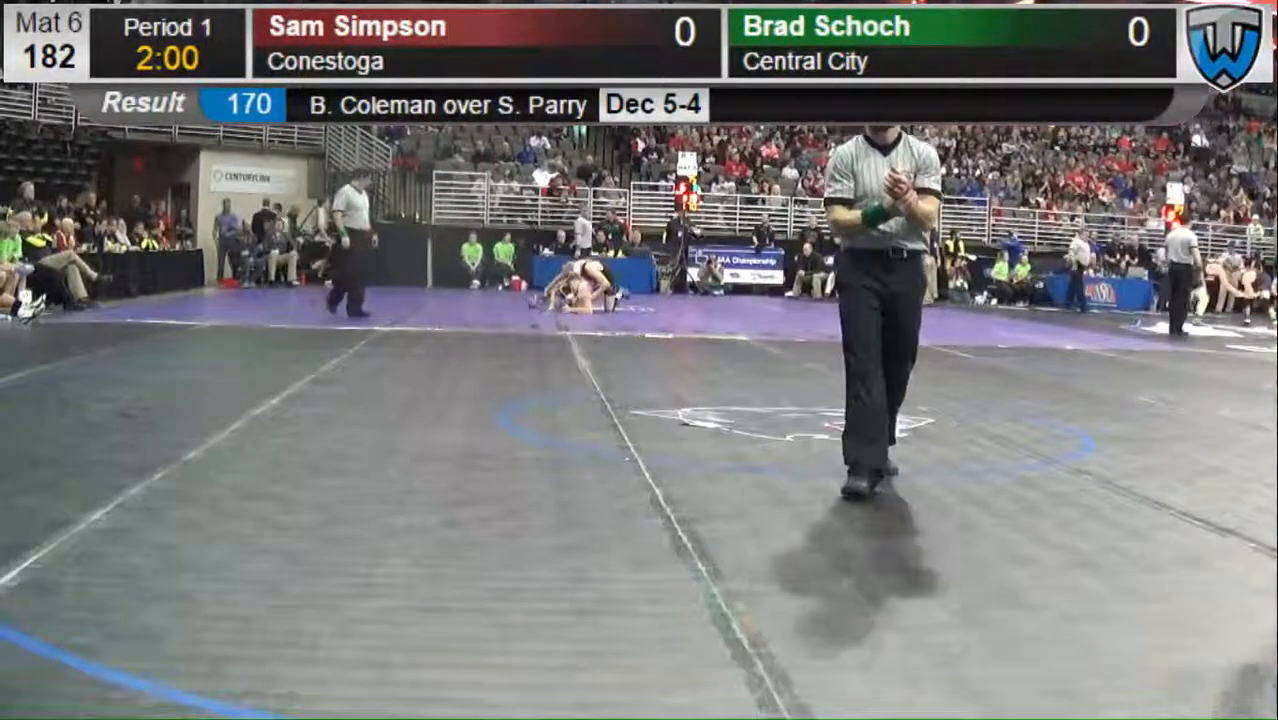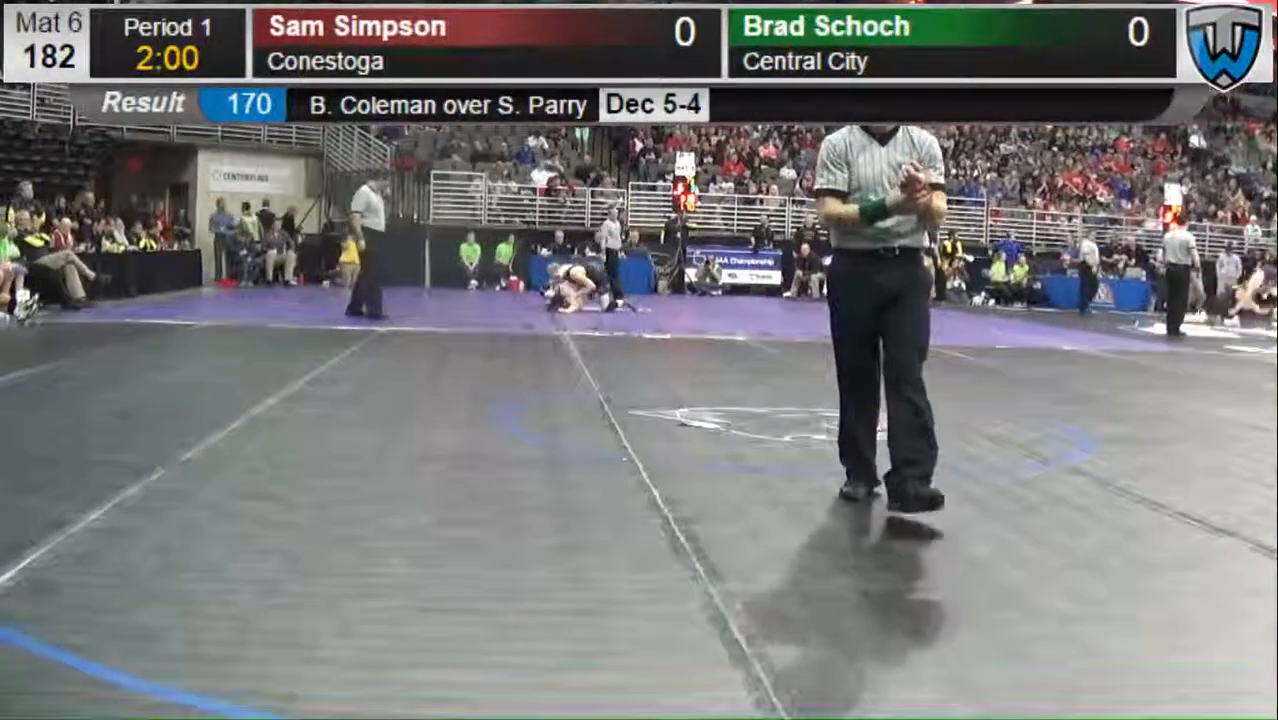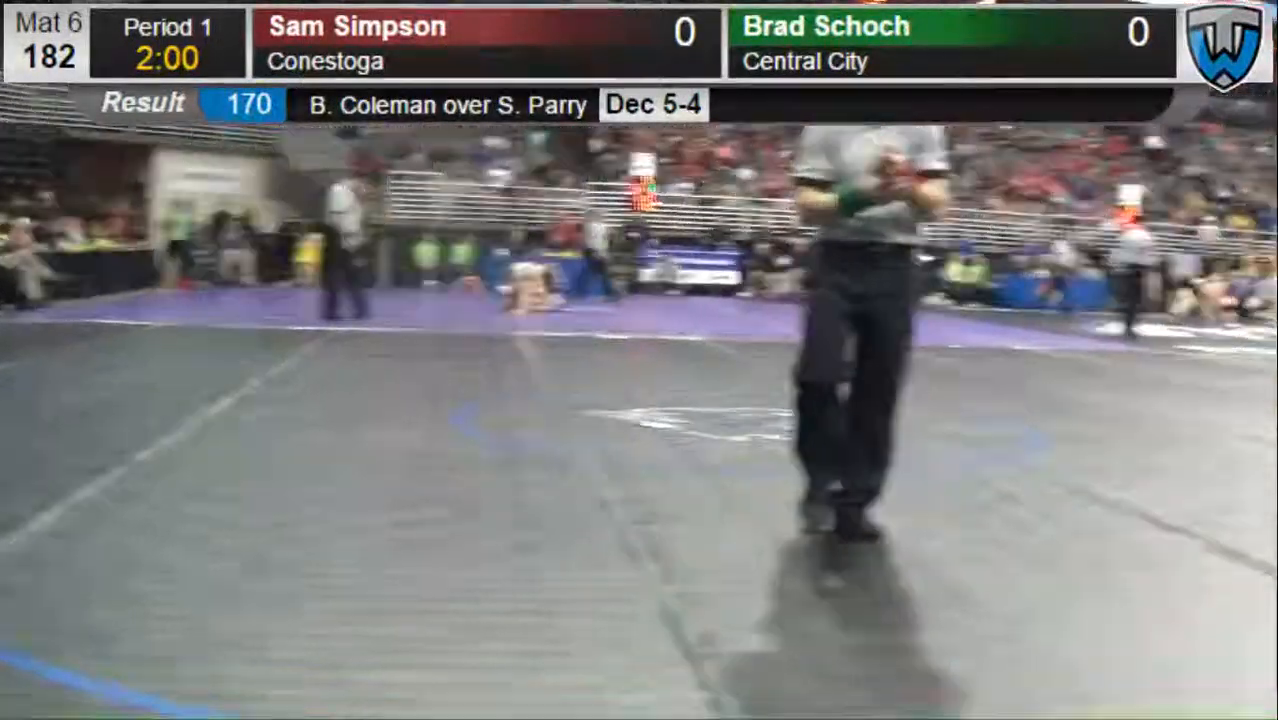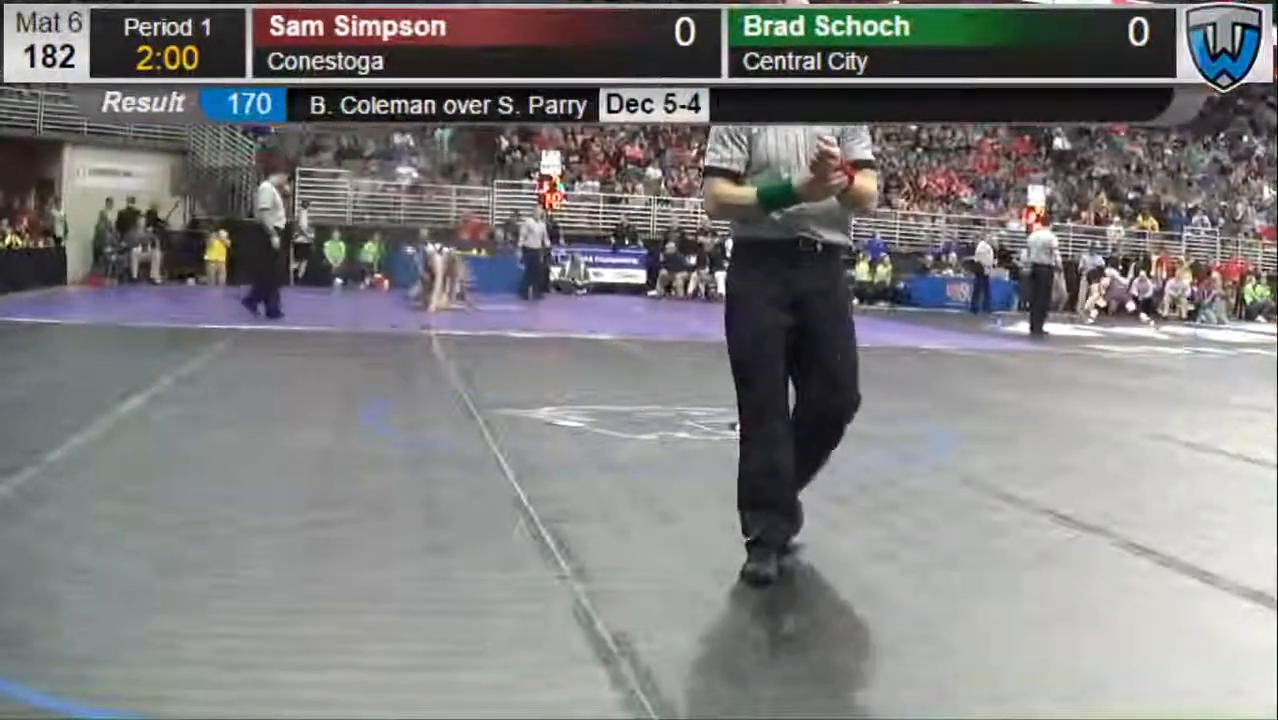
dt=0.5s
person 1, frame 1
left shoulder: (923, 154)
right shoulder: (845, 155)
left elbow: (928, 219)
right elbow: (837, 220)
left wrist: (908, 201)
right wrist: (884, 209)
left hip: (907, 269)
right hip: (860, 268)
left knee: (897, 365)
right knee: (863, 365)
left ankle: (876, 447)
right ankle: (863, 466)
person 1, frame 2
left shoulder: (923, 143)
right shoulder: (838, 144)
left elbow: (937, 217)
right elbow: (829, 213)
left wrist: (922, 199)
right wrist: (888, 206)
left hip: (907, 269)
right hip: (853, 269)
left knee: (906, 374)
right knee: (856, 375)
left ankle: (908, 481)
right ankle: (859, 472)
person 1, frame 3
left shoulder: (923, 130)
right shoulder: (824, 131)
left elbow: (936, 205)
right elbow: (806, 204)
left wrist: (907, 187)
right wrist: (864, 196)
left hip: (894, 268)
right hip: (836, 264)
left knee: (878, 389)
right knee: (818, 375)
left ankle: (854, 500)
right ankle: (822, 474)
person 1, frame 4
left shoulder: (847, 120)
right shoulder: (737, 119)
left elbow: (867, 199)
right elbow: (717, 198)
left wrist: (842, 181)
right wrist: (793, 191)
left hip: (826, 269)
right hip: (759, 270)
left knee: (838, 400)
right knee: (763, 407)
left ankle: (782, 490)
right ankle: (766, 536)
